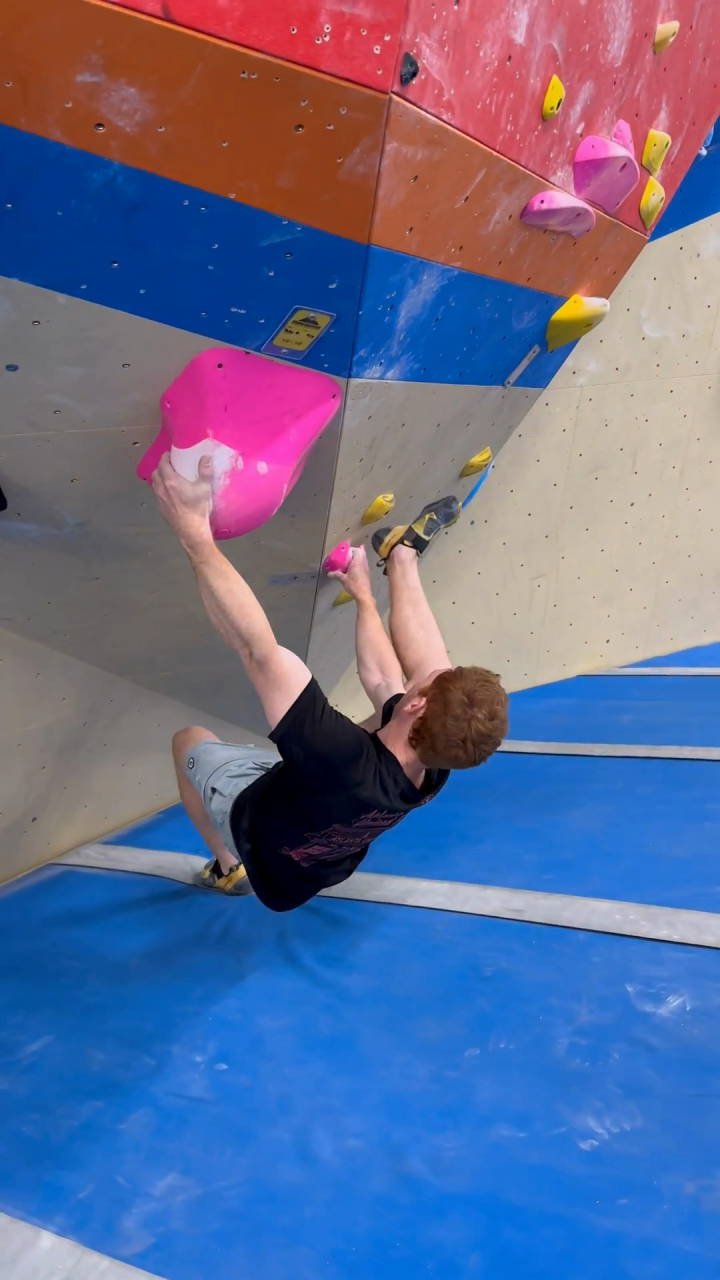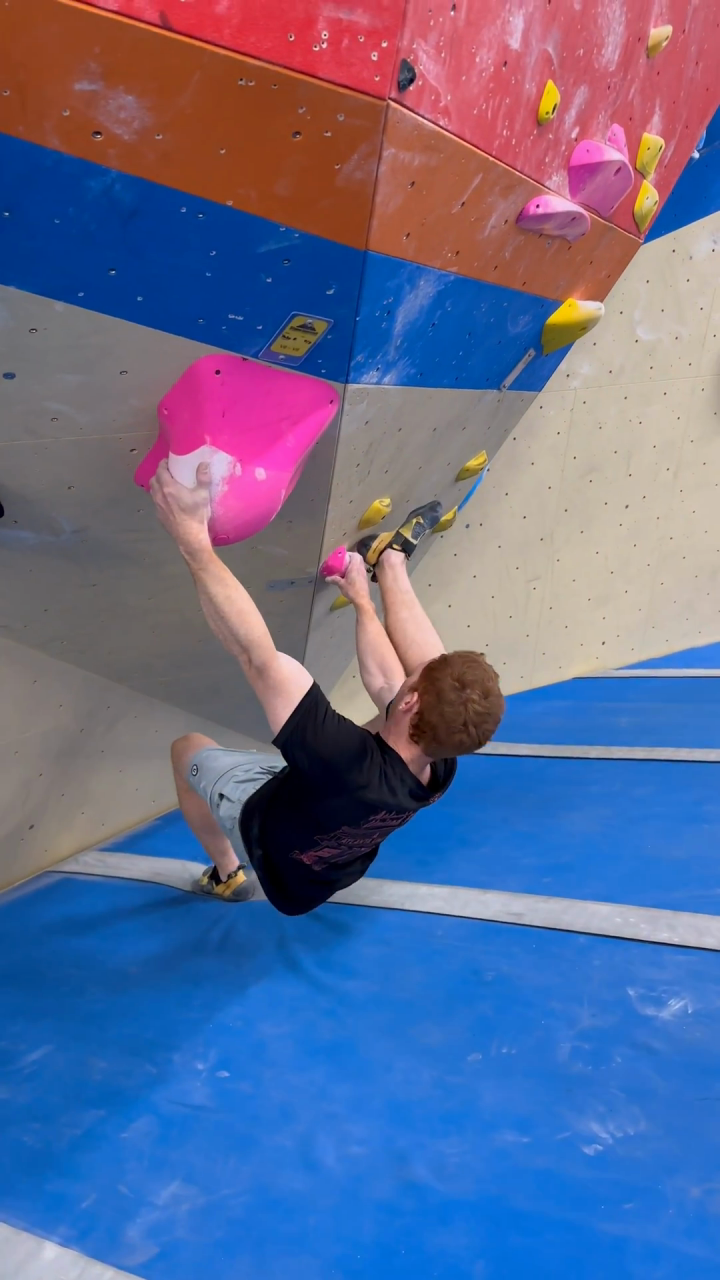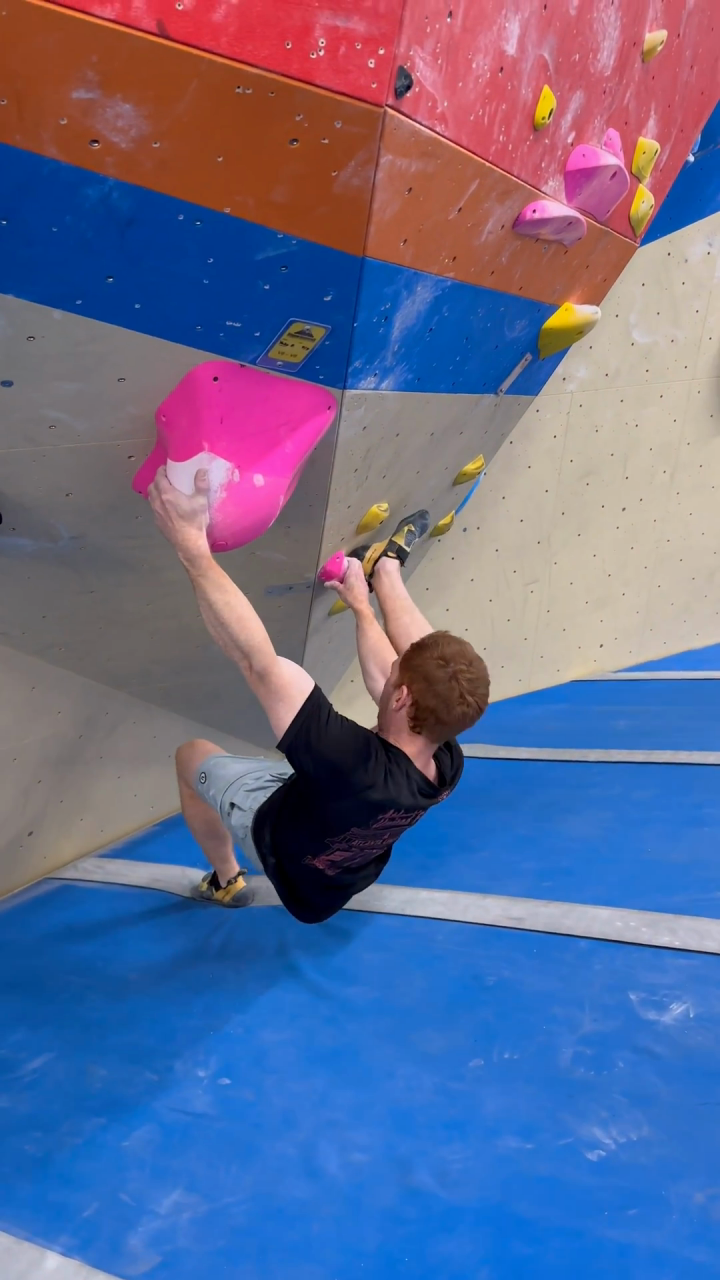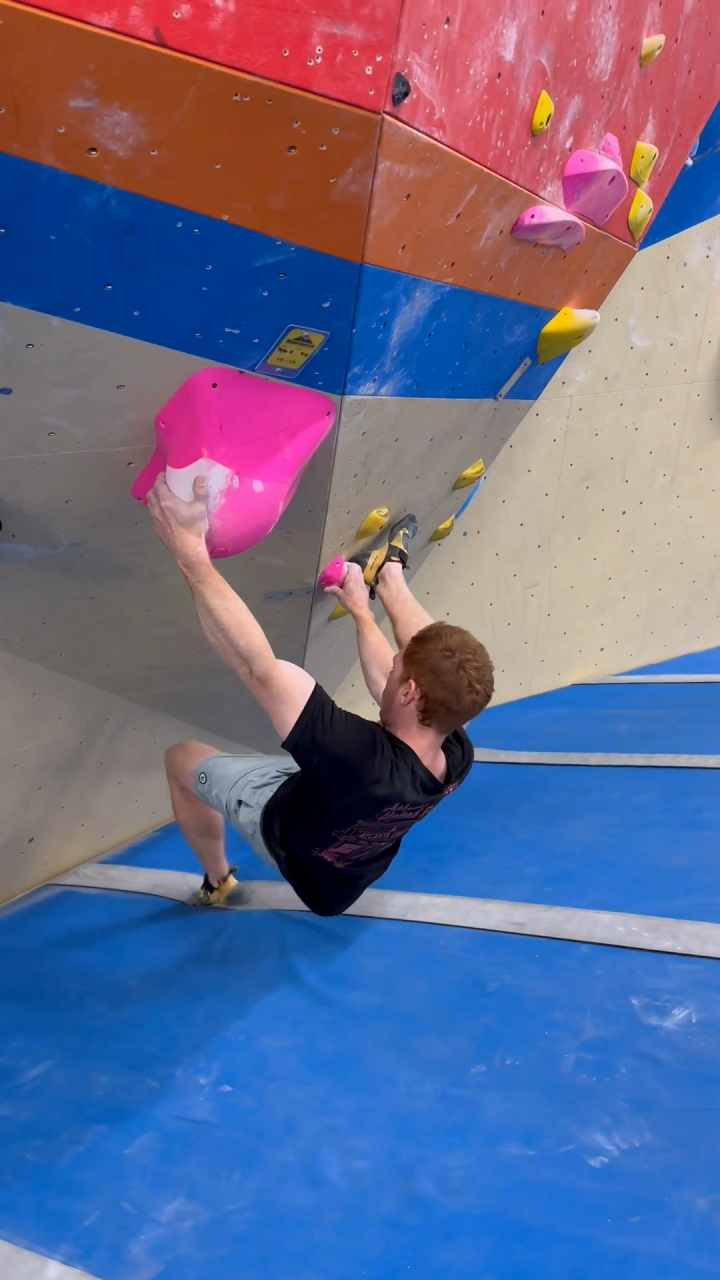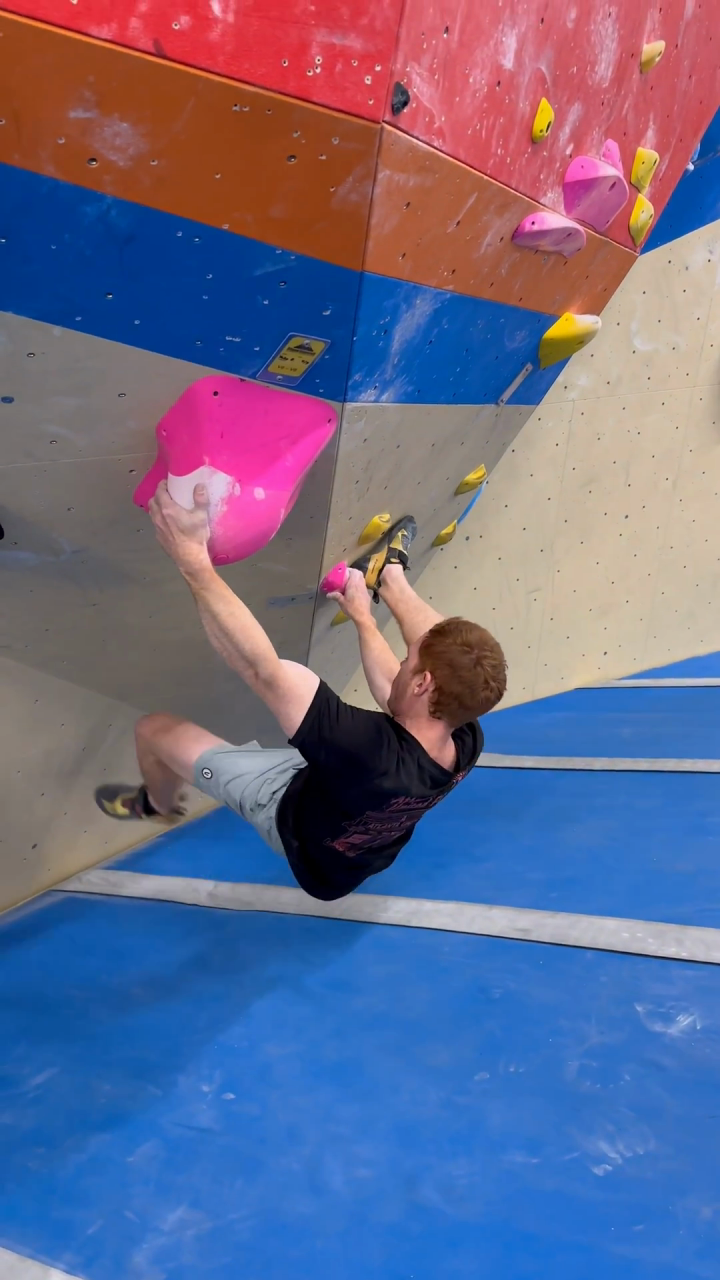
dt=0.2s
person 1, frame 1
left shoulder: (341, 758)
right shoulder: (433, 771)
left elbow: (260, 652)
right elbow: (380, 677)
left wrist: (195, 534)
right wrist: (363, 597)
left hip: (258, 826)
left knee: (189, 740)
left ankle: (227, 869)
right ankle: (403, 555)
person 1, frame 2
left shoulder: (344, 759)
right shoulder: (438, 771)
left elbow: (259, 658)
right elbow: (384, 681)
left wrist: (193, 540)
right wrist: (361, 601)
left hip: (267, 828)
left knee: (187, 749)
right knee: (443, 671)
left ankle: (228, 875)
right ankle: (390, 560)
person 1, frame 3
left shoulder: (348, 760)
right shoulder: (447, 767)
left elbow: (259, 663)
right elbow: (385, 683)
left wrist: (192, 547)
right wrist: (360, 608)
left hip: (278, 834)
left knee: (192, 754)
right knee: (440, 661)
left ankle: (226, 881)
right ankle: (385, 569)
person 1, frame 4
left shoulder: (354, 756)
right shoulder: (457, 758)
left elbow: (259, 667)
right elbow: (392, 688)
left wrist: (191, 553)
right wrist: (360, 612)
left hip: (285, 826)
left knee: (183, 758)
right knee: (448, 653)
left ankle: (218, 881)
right ankle: (387, 573)
person 1, frame 5
left shoulder: (363, 749)
right shoulder: (466, 744)
left elbow: (264, 667)
right elbow: (396, 693)
left wrist: (191, 558)
right wrist: (362, 617)
left hip: (292, 816)
left knee: (156, 730)
right knee: (458, 649)
left ankle: (155, 801)
right ankle: (388, 573)
